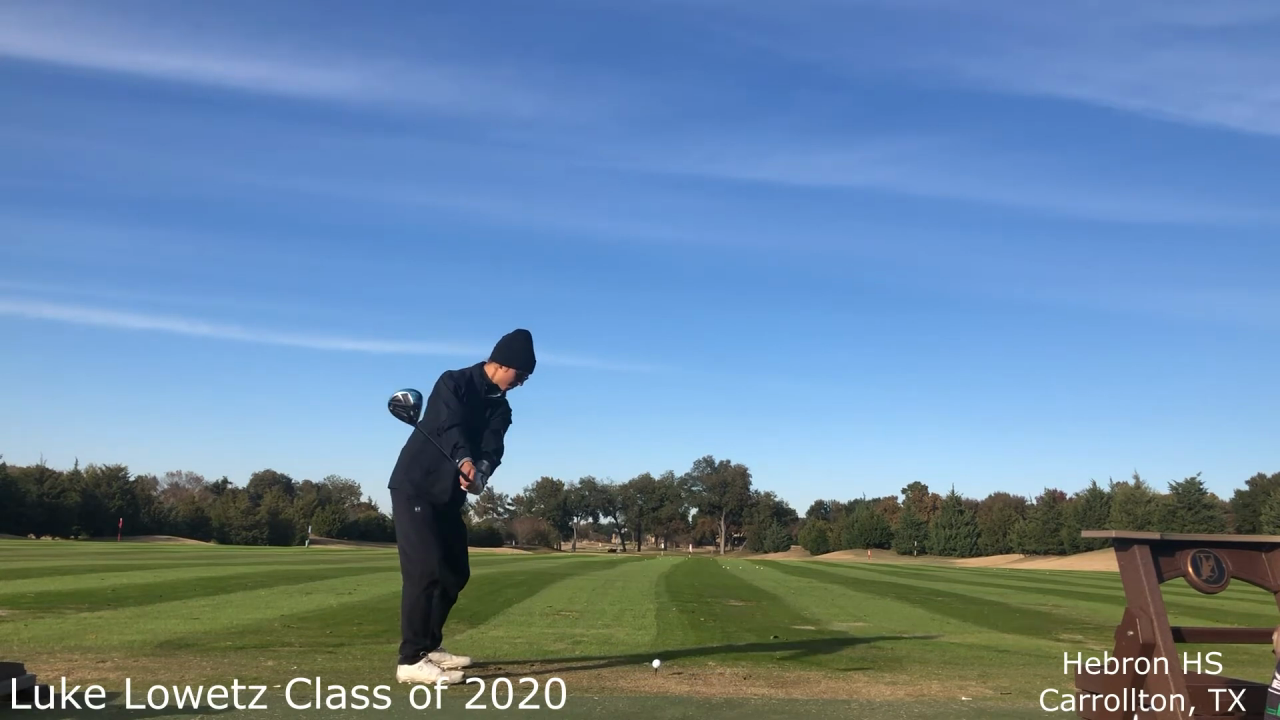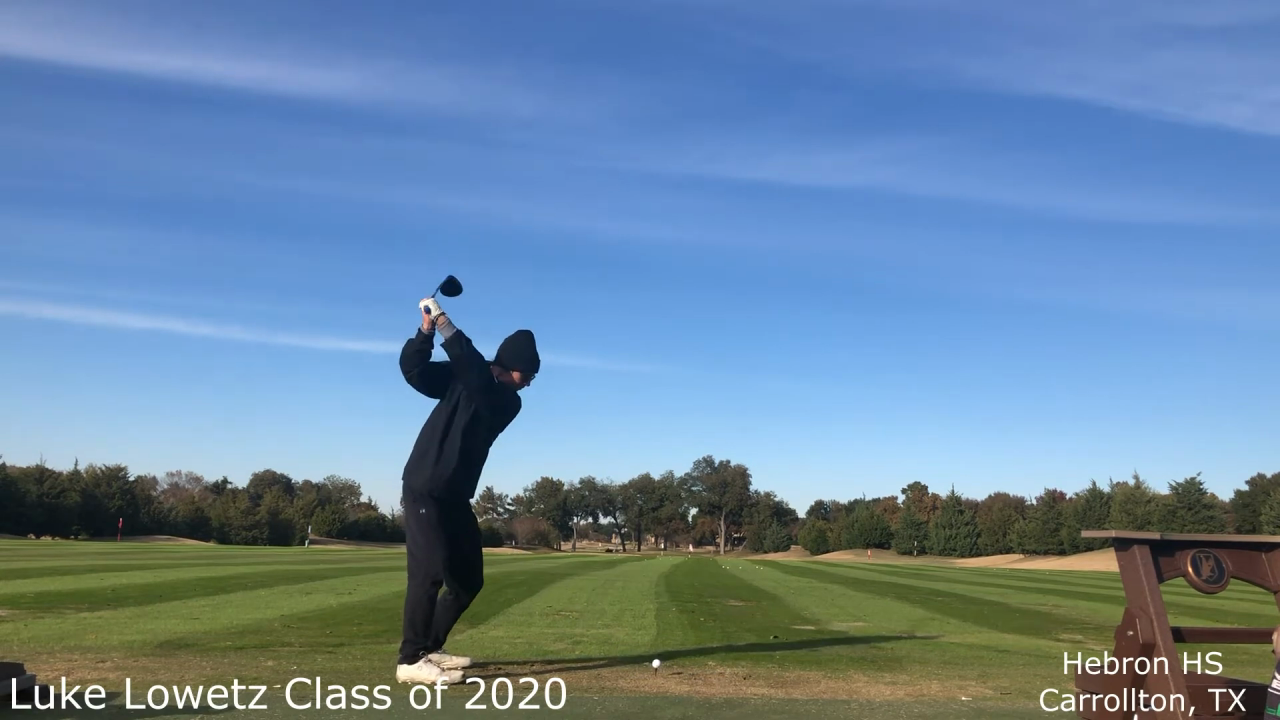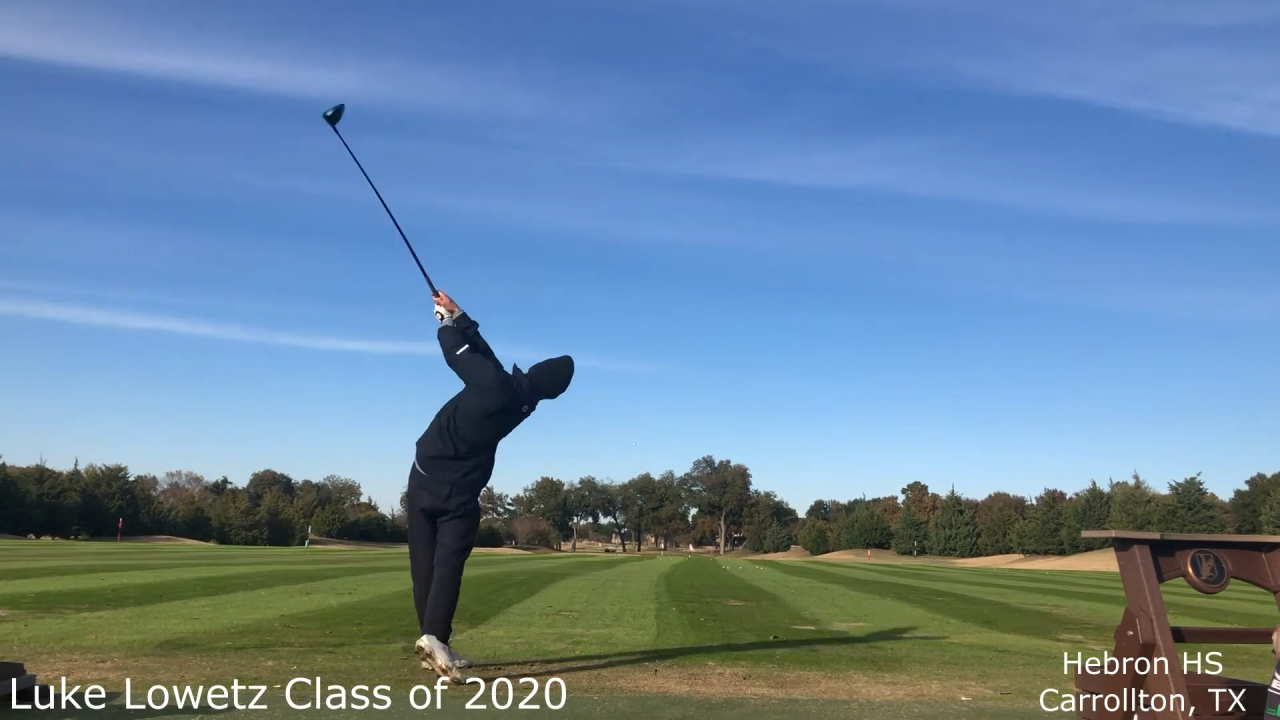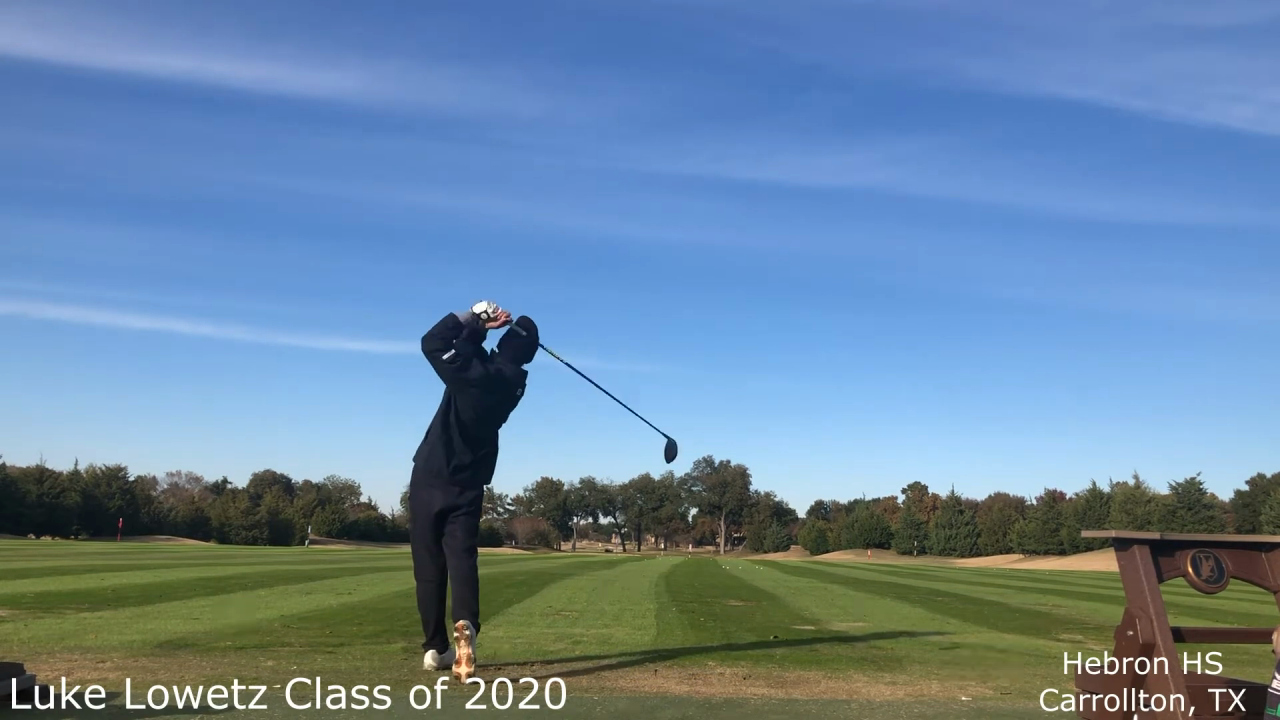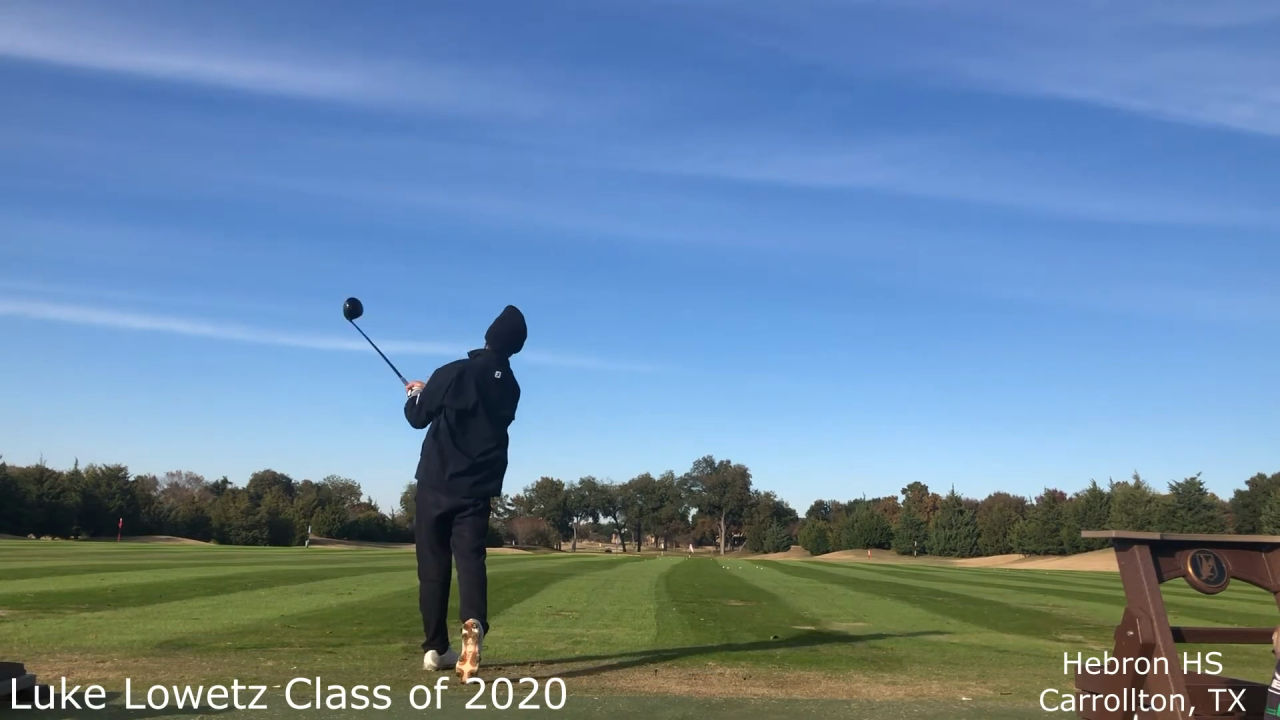
dt=0.5s
person 1, frame 1
left shoulder: (499, 407)
right shoulder: (454, 383)
left elbow: (491, 448)
right elbow: (451, 425)
left wrist: (478, 470)
right wrist: (464, 458)
left hip: (446, 496)
right hip: (414, 488)
left knee: (453, 573)
right knee: (424, 570)
left ankle: (428, 647)
right ankle: (411, 660)
person 1, frame 2
left shoulder: (509, 402)
right shoulder: (456, 374)
left elbow: (475, 372)
right elbow: (412, 370)
left wrist: (441, 321)
right wrist: (426, 329)
left hip: (456, 495)
right hip: (424, 487)
left knee: (469, 578)
right knee: (429, 570)
left ankle: (430, 646)
right ankle: (411, 659)
person 1, frame 3
left shoulder: (494, 382)
right shoulder: (521, 406)
left elbow: (453, 346)
left wrist: (451, 317)
right wrist: (460, 318)
left hip: (423, 478)
right hip: (459, 491)
left knee: (425, 563)
right knee: (449, 562)
left ankle: (433, 633)
right ankle: (434, 634)
person 1, frame 4
left shoulder: (477, 376)
right shoulder: (514, 387)
left elbow: (433, 344)
right elbow: (470, 353)
left wrist: (477, 315)
right wrist: (478, 324)
left hip: (429, 482)
right hip: (468, 489)
left knee: (429, 566)
right knee: (462, 559)
left ankle: (436, 647)
right ankle: (465, 624)
person 1, frame 5
left shoulder: (454, 373)
right shoulder: (510, 387)
left elbow: (416, 417)
left wrist: (419, 391)
right wrist: (430, 389)
left hip: (435, 485)
right hip: (477, 491)
left knee: (433, 568)
right knee: (471, 560)
left ankle: (435, 648)
right ankle: (473, 624)
